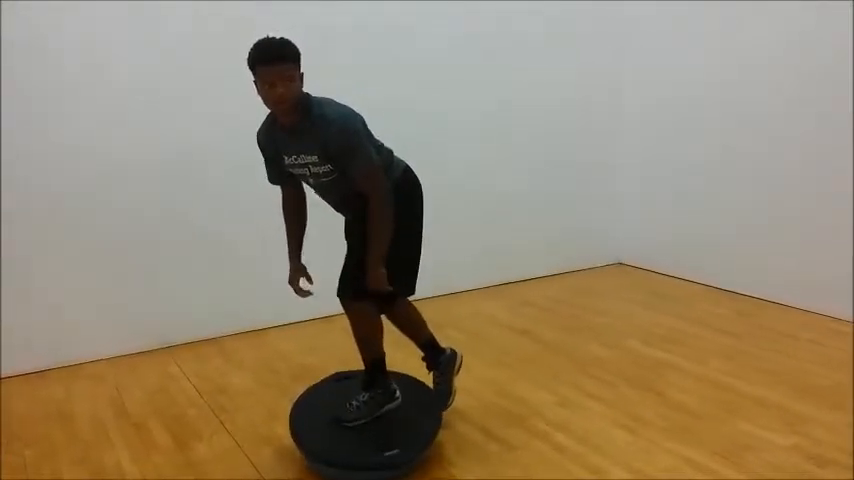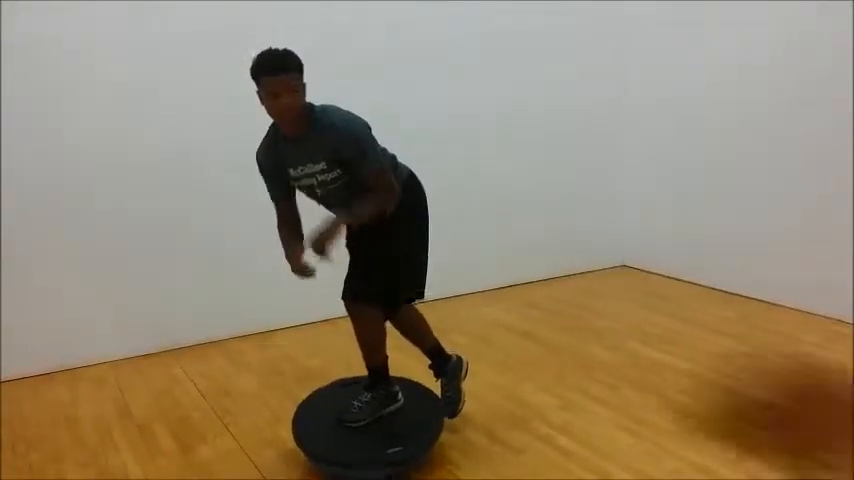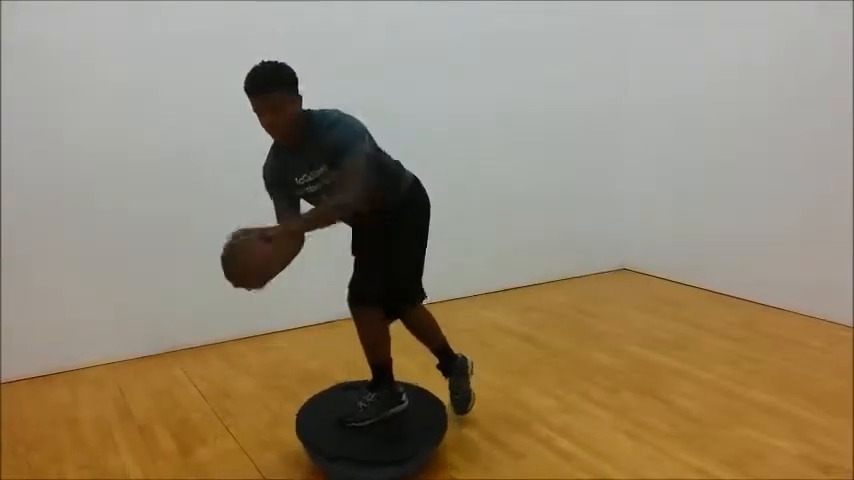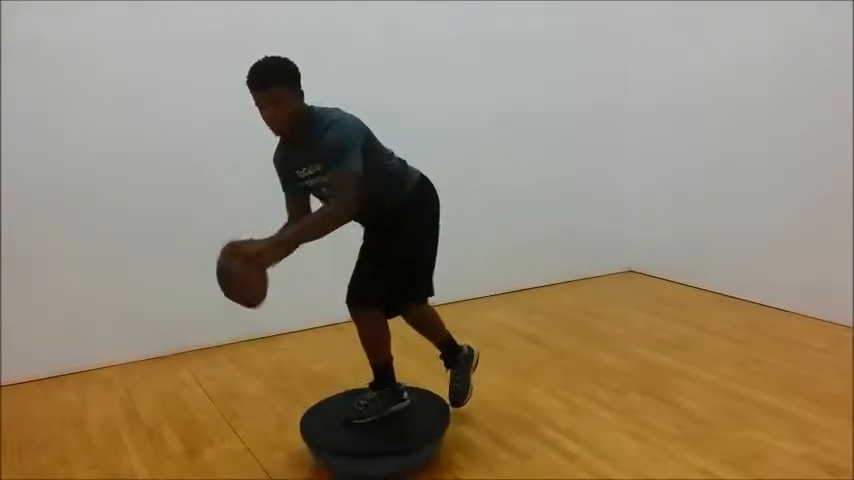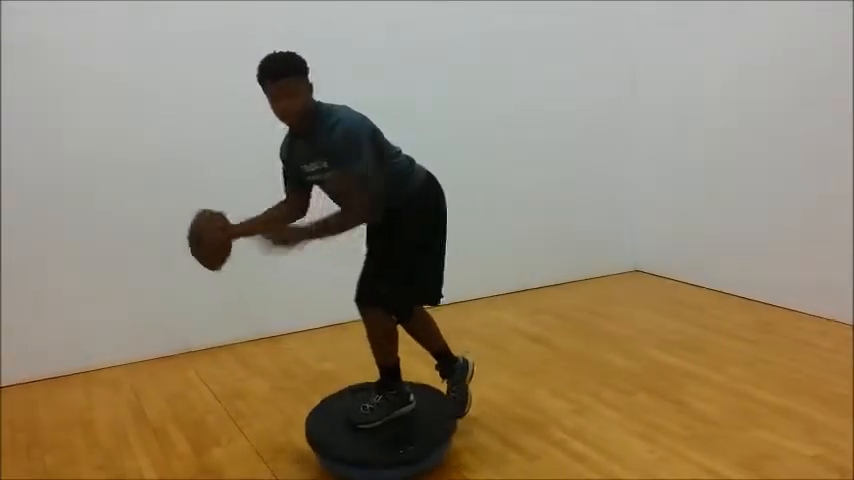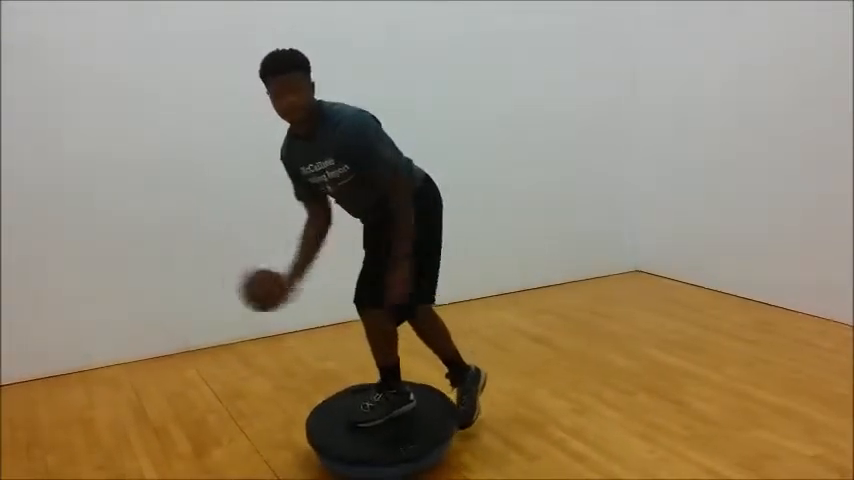
dt=0.2s
person 1, frame 1
left shoulder: (338, 122)
right shoulder: (268, 137)
left elbow: (380, 194)
right elbow: (292, 194)
left wrist: (375, 262)
right wrist: (295, 259)
left hip: (396, 197)
right hip: (359, 208)
left knee: (356, 292)
right knee: (383, 295)
left ankle: (378, 388)
right ankle: (439, 358)
person 1, frame 2
left shoulder: (342, 126)
right shoulder: (269, 154)
left elbow: (388, 192)
right elbow: (286, 214)
left wrist: (340, 223)
right wrist: (292, 251)
left hip: (400, 204)
right hip: (362, 217)
left knee: (361, 296)
right knee: (388, 301)
left ankle: (381, 389)
right ankle: (446, 365)
person 1, frame 3
left shoulder: (339, 130)
right shoulder: (276, 168)
left elbow: (354, 198)
right elbow: (291, 231)
left wrist: (281, 230)
right wrist: (264, 268)
left hip: (404, 207)
right hip: (371, 220)
left knee: (366, 298)
right knee: (398, 299)
left ankle: (385, 391)
right ankle: (453, 365)
person 1, frame 4
left shoulder: (338, 132)
right shoulder: (285, 157)
left elbow: (341, 211)
right elbow: (301, 220)
left wrist: (270, 245)
right wrist: (268, 255)
left hip: (411, 207)
right hip: (383, 216)
left knee: (366, 299)
right knee: (401, 298)
left ankle: (387, 390)
right ankle: (457, 356)
person 1, frame 5
left shoulder: (346, 128)
right shoulder: (291, 149)
left elbow: (361, 208)
right elbow: (294, 205)
left wrist: (296, 235)
right wrist: (239, 229)
left hip: (415, 204)
right hip: (384, 213)
left knee: (375, 300)
right knee: (396, 302)
left ankle: (392, 391)
right ankle: (452, 367)
person 1, frame 6
left shoulder: (353, 126)
right shoulder: (291, 151)
left elbow: (403, 192)
right elbow: (318, 215)
left wrist: (400, 265)
right wrist: (297, 270)
left hip: (414, 206)
right hip: (377, 214)
left knee: (372, 301)
right knee: (406, 303)
left ankle: (392, 392)
right ankle: (463, 375)
